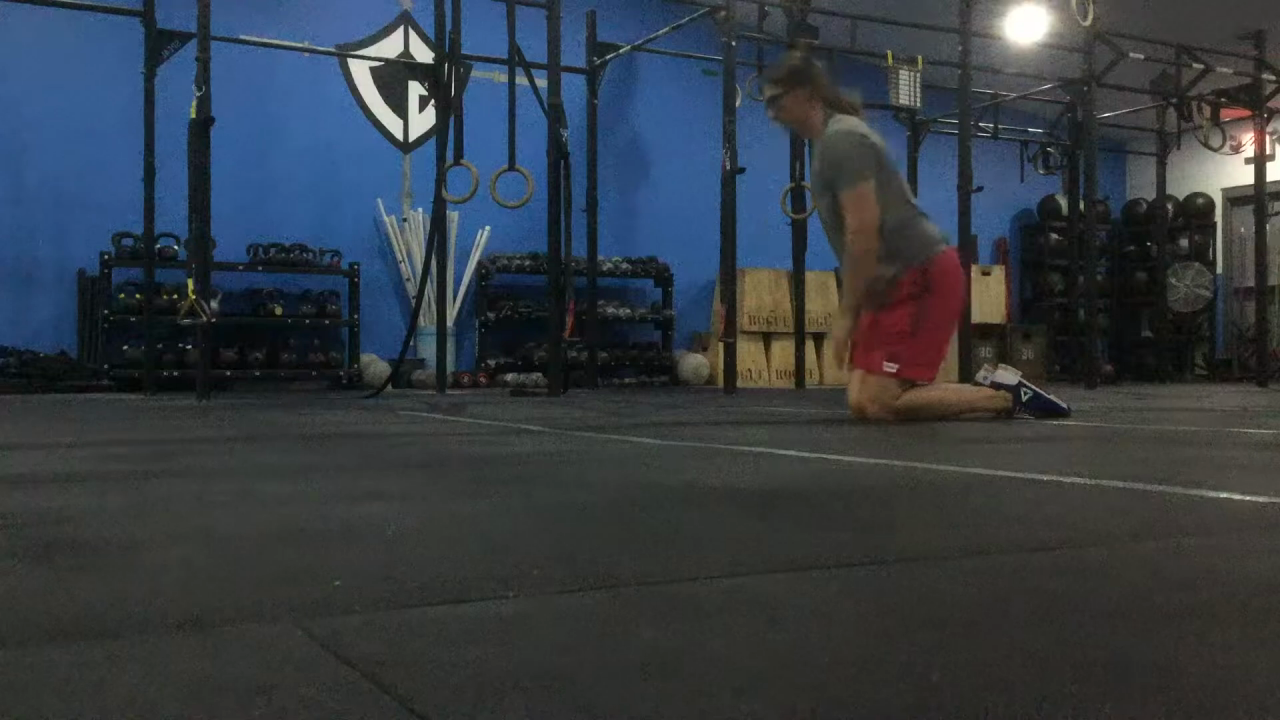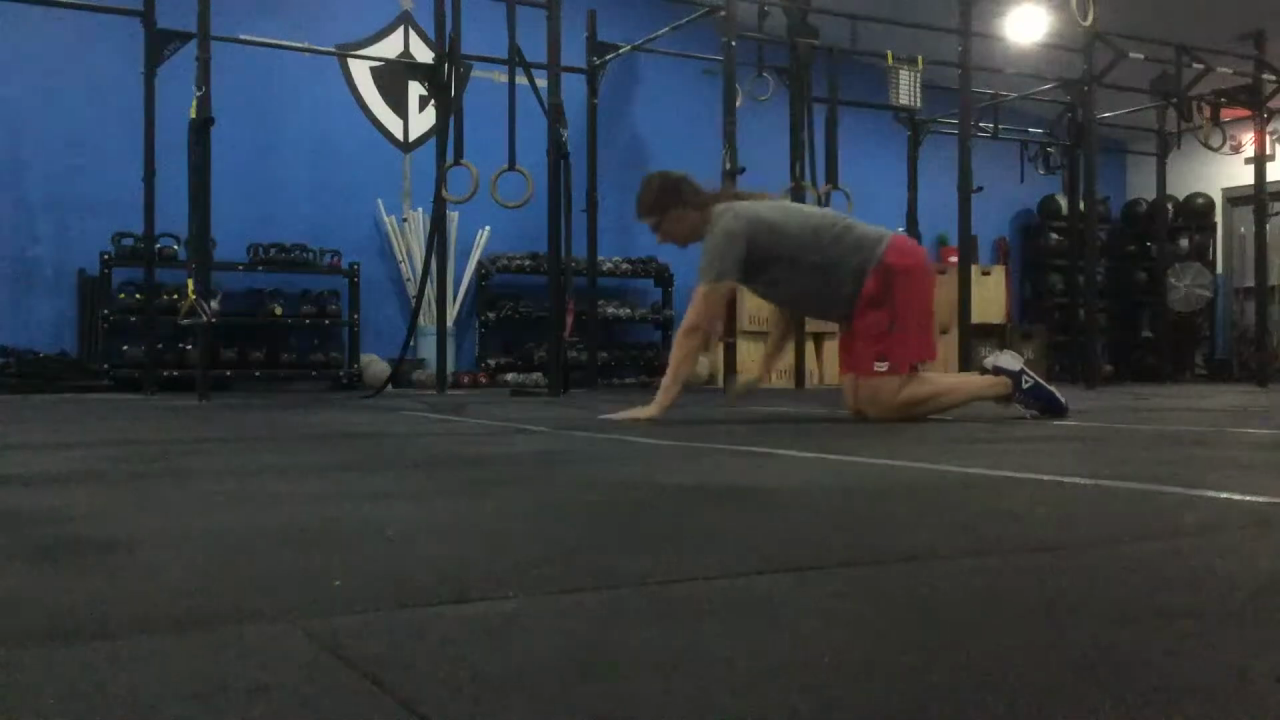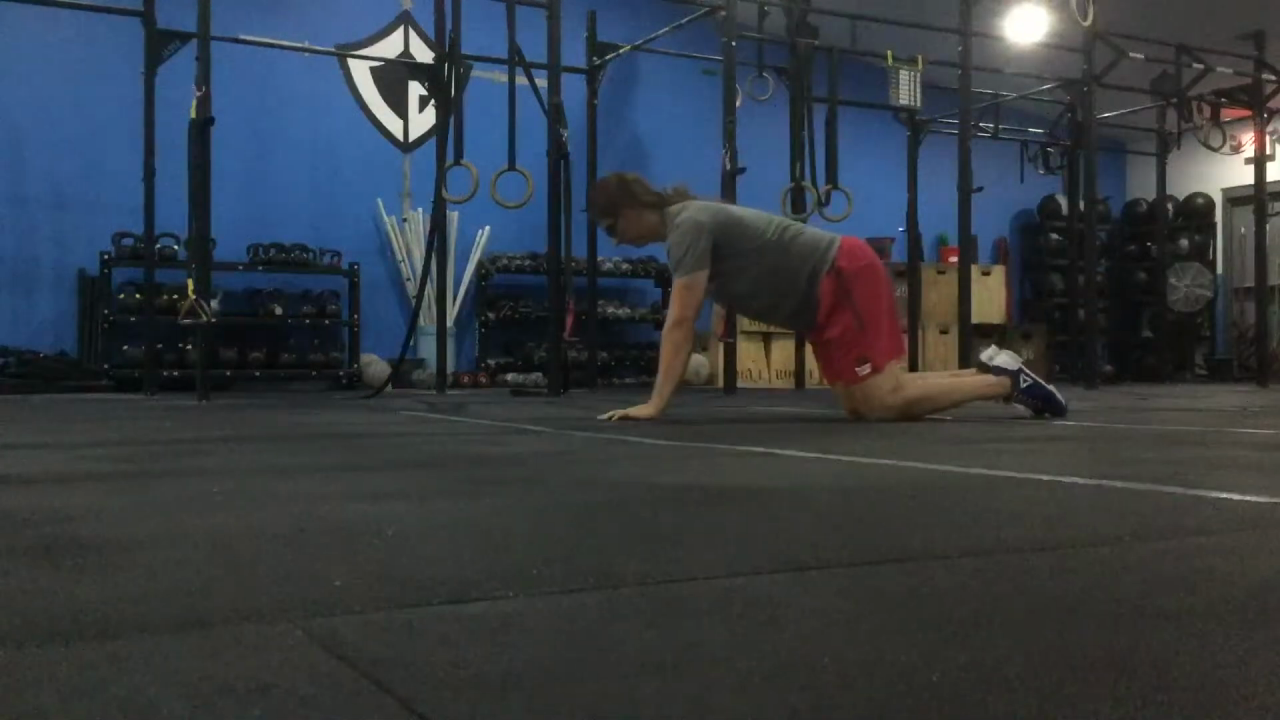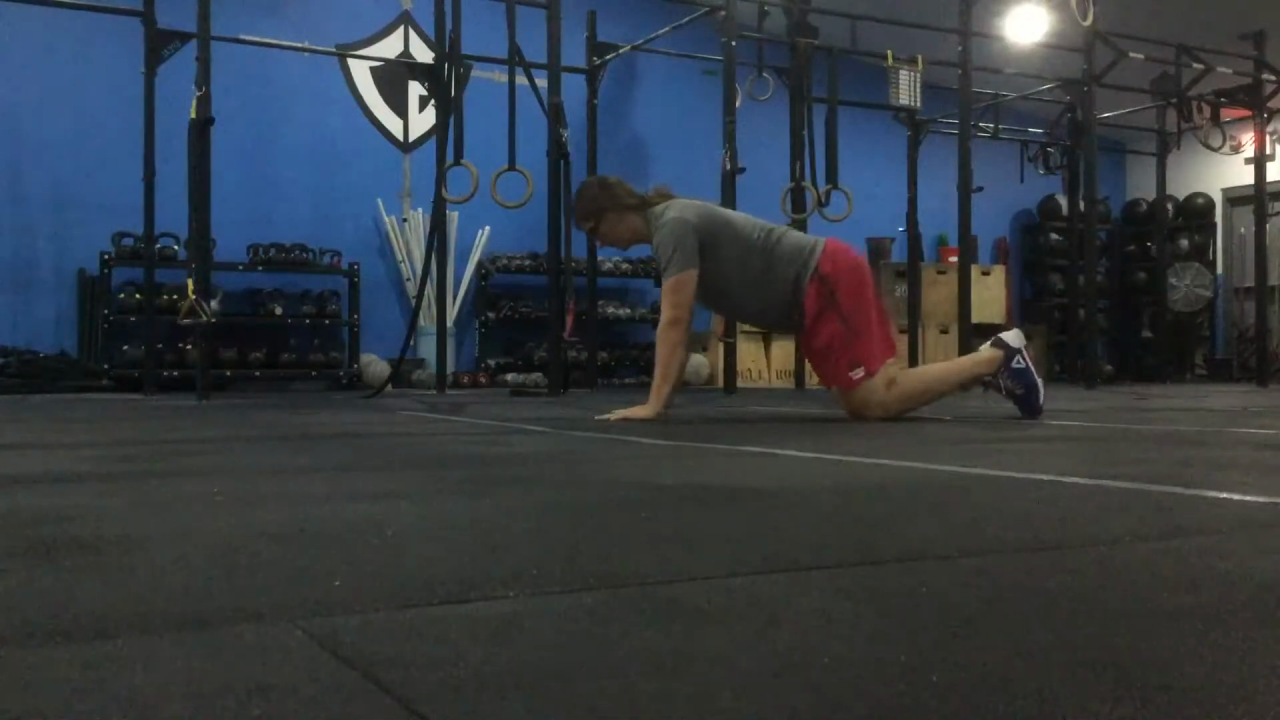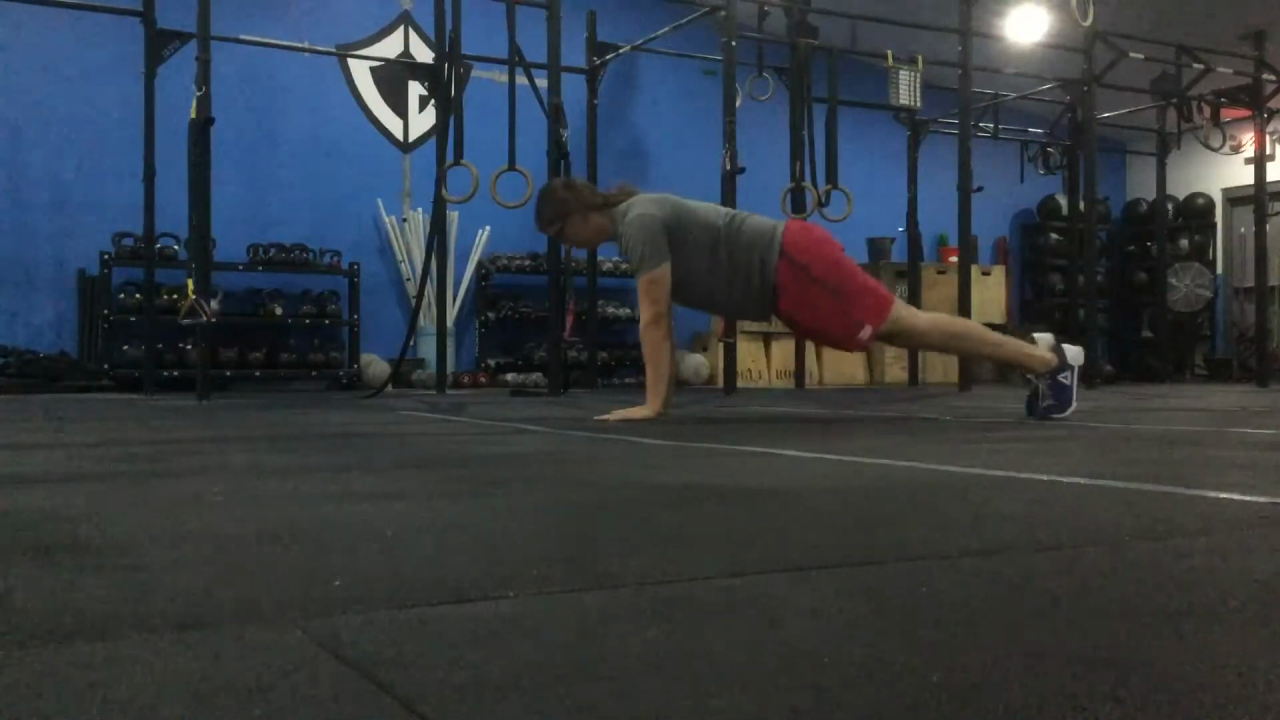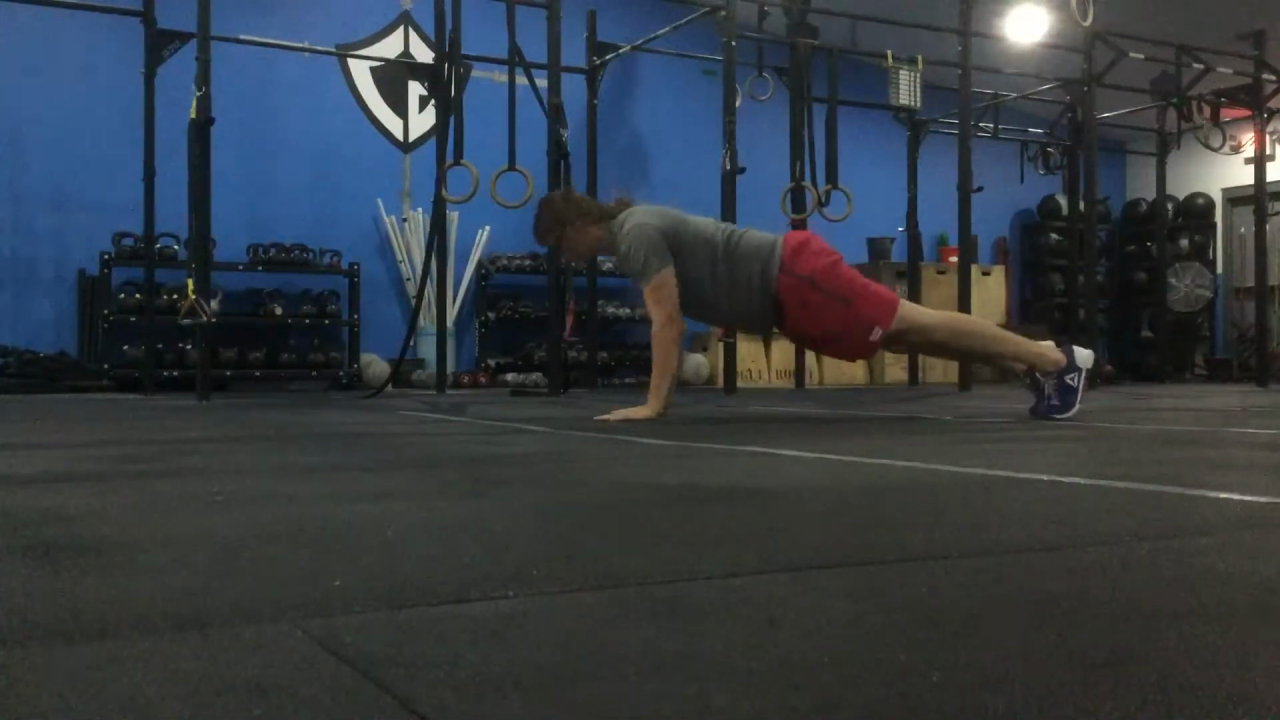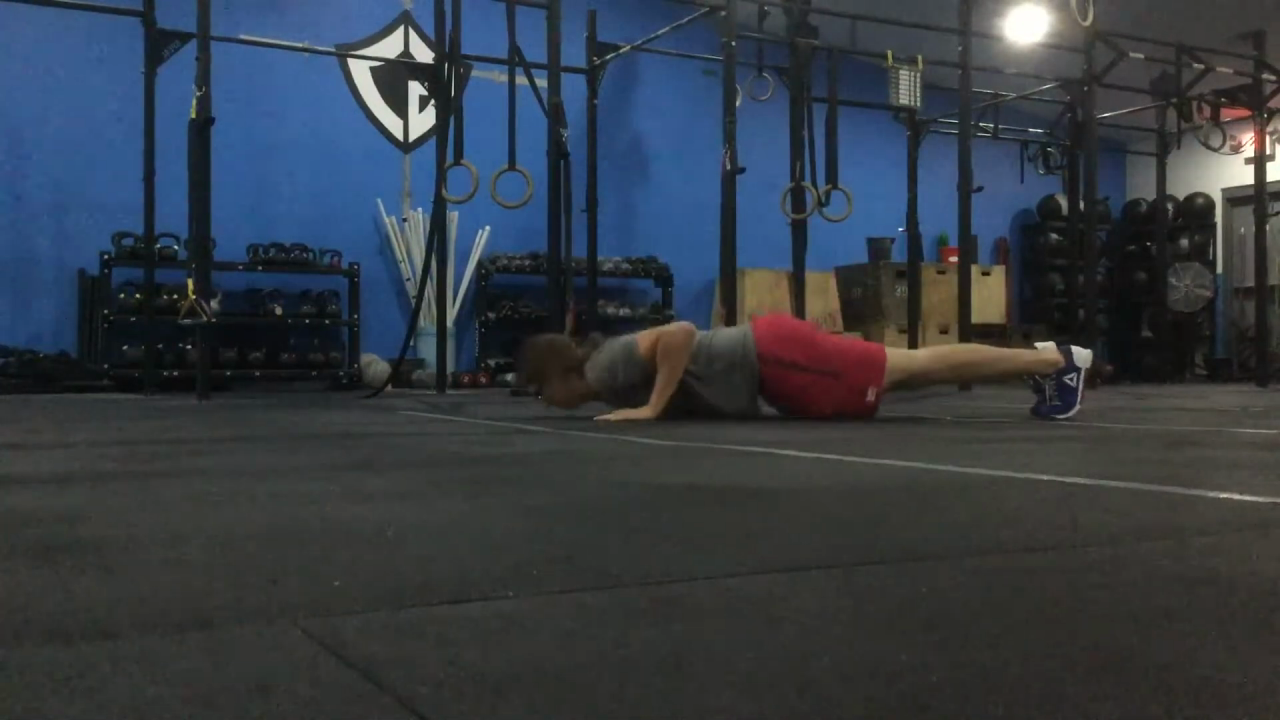
dt=0.7s
person 1, frame 1
left shoulder: (842, 138)
right shoulder: (833, 142)
left elbow: (864, 233)
right elbow: (852, 249)
left wrist: (846, 315)
right wrist: (849, 316)
left hip: (922, 280)
right hip: (894, 286)
left knee: (878, 406)
right knee: (861, 403)
left ankle: (1008, 396)
right ankle: (989, 385)
person 1, frame 2
left shoulder: (725, 230)
right shoulder: (740, 219)
left elbow: (696, 328)
right elbow: (801, 287)
left wrist: (657, 406)
right wrist: (763, 367)
left hip: (893, 272)
right hip: (878, 279)
left knee: (878, 404)
right knee: (860, 402)
left ankle: (1007, 383)
right ankle: (992, 375)
person 1, frame 3
left shoulder: (687, 226)
right shoulder: (690, 225)
left elbow: (680, 323)
right elbow: (695, 323)
left wrist: (655, 404)
right wrist: (661, 397)
left hip: (845, 276)
right hip: (831, 288)
left knee: (882, 401)
right knee: (862, 402)
left ankle: (1005, 380)
right ankle: (988, 371)
person 1, frame 4
left shoulder: (673, 225)
right shoulder: (673, 225)
left elbow: (674, 321)
right elbow: (679, 323)
left wrist: (653, 404)
right wrist: (662, 397)
left hip: (828, 279)
right hip: (818, 290)
left knee: (876, 402)
right knee: (866, 400)
left ankle: (999, 356)
right ankle: (989, 367)
person 1, frame 5
left shoulder: (638, 223)
right shoulder: (637, 220)
left elbow: (654, 320)
right elbow: (661, 320)
left wrist: (652, 404)
right wrist: (662, 396)
left hip: (795, 261)
right hip: (787, 273)
left knee: (911, 326)
right knee: (900, 330)
left ankle: (1050, 361)
right ankle: (1029, 350)
person 1, frame 6
left shoulder: (636, 233)
right shoulder: (633, 228)
left elbow: (667, 322)
right elbow: (667, 321)
left wrist: (654, 404)
right wrist: (659, 395)
left hip: (794, 276)
right hip: (787, 284)
left knee: (918, 327)
right knee: (909, 337)
left ankle: (1057, 361)
right ankle: (1035, 362)
person 1, frame 7
left shoulder: (606, 371)
right shoulder: (606, 358)
left elbow: (679, 333)
left wrist: (652, 407)
right wrist: (653, 398)
left hip: (773, 360)
right hip: (766, 354)
left knee: (914, 367)
right knee: (909, 367)
left ankle: (1055, 360)
right ankle: (1040, 358)
